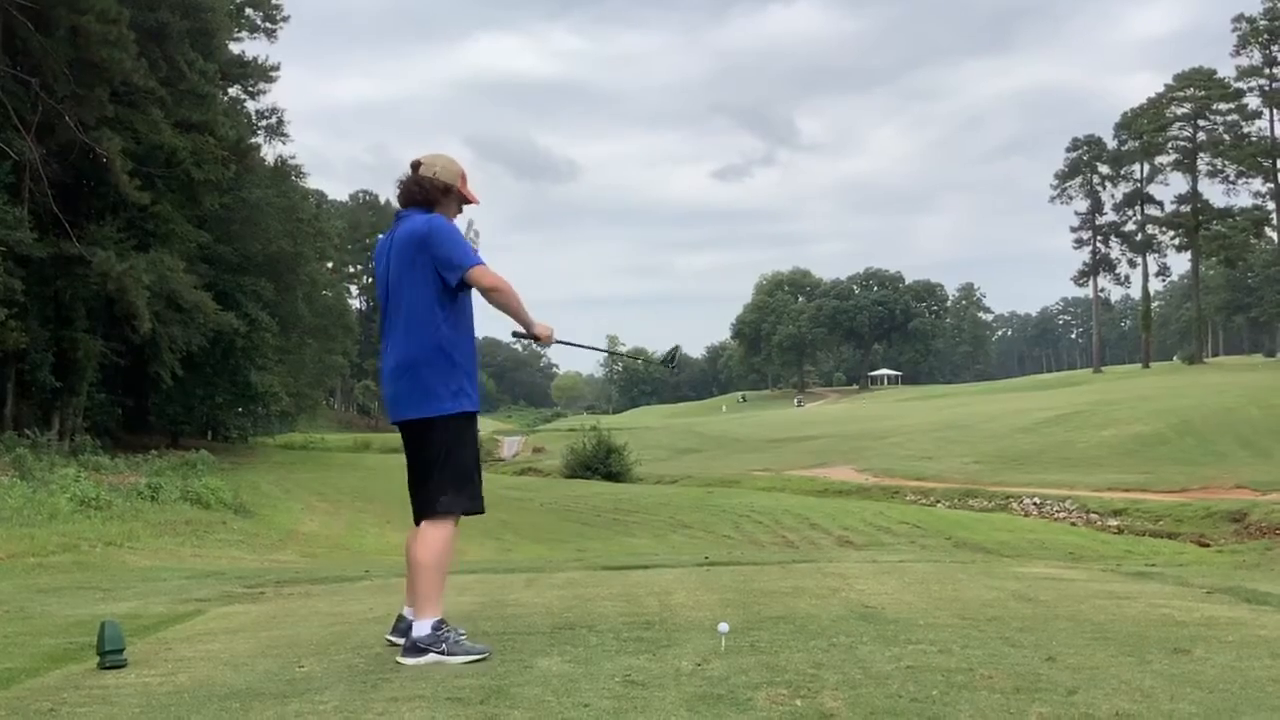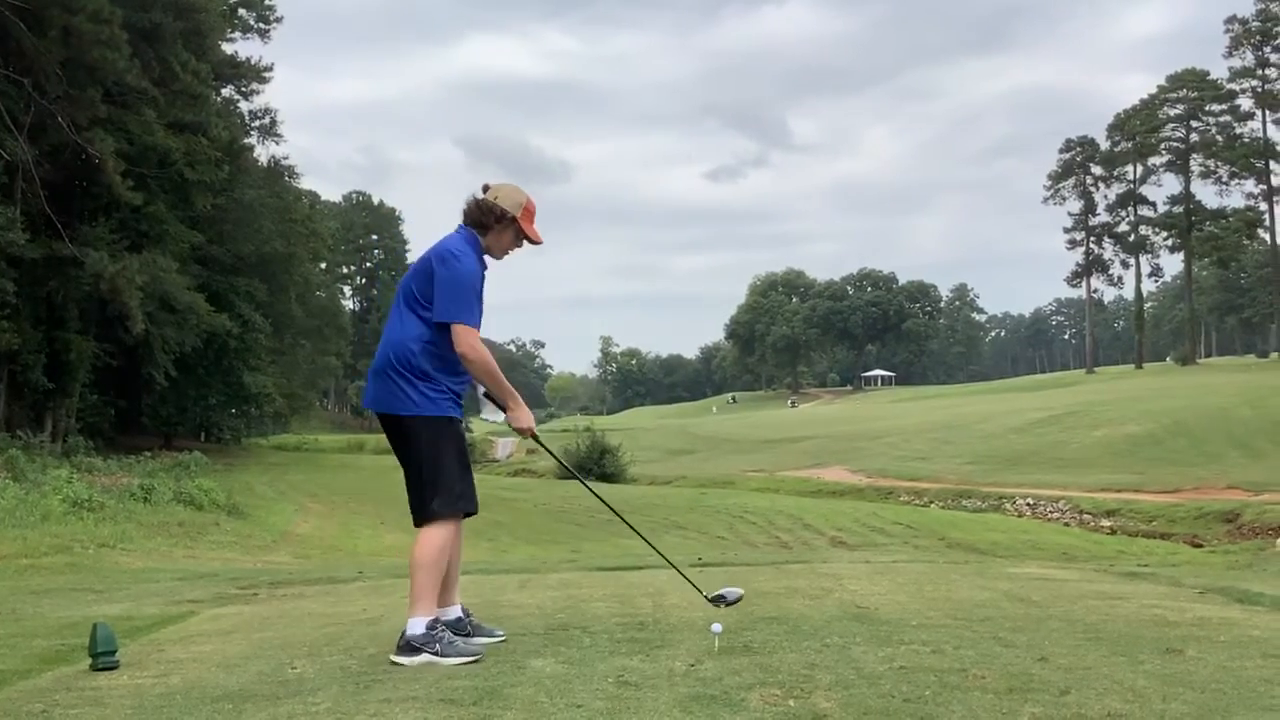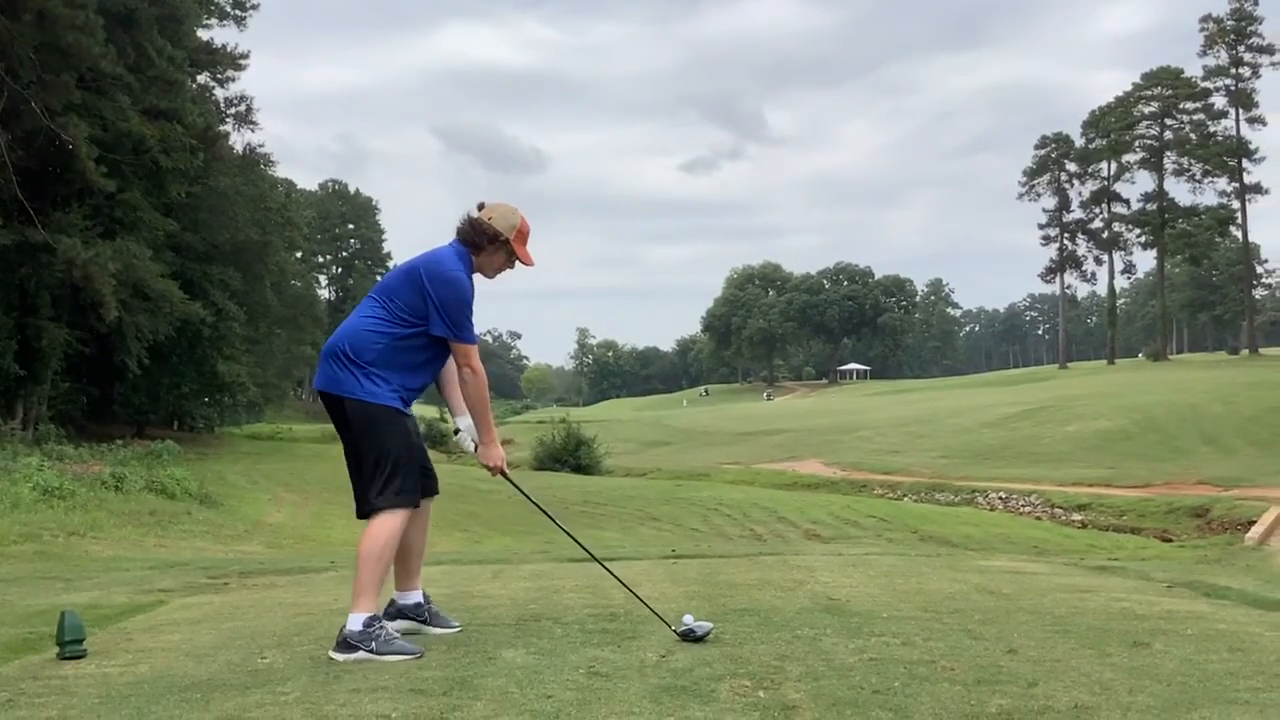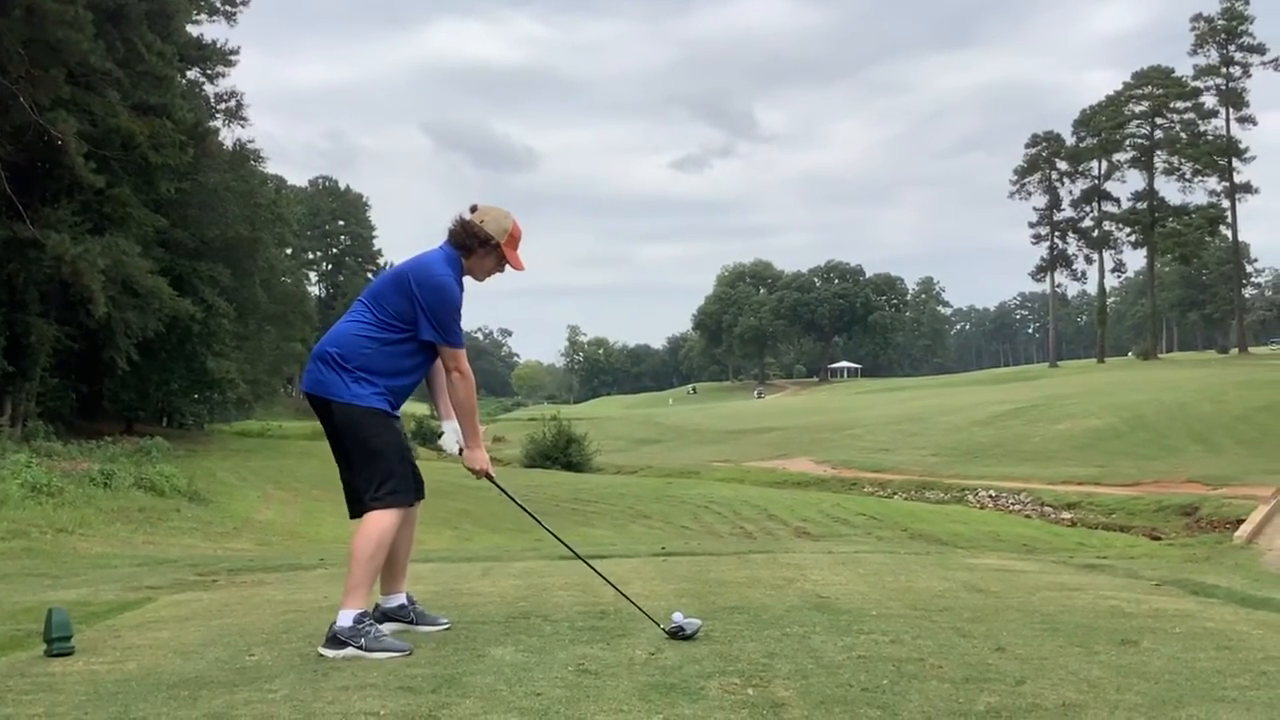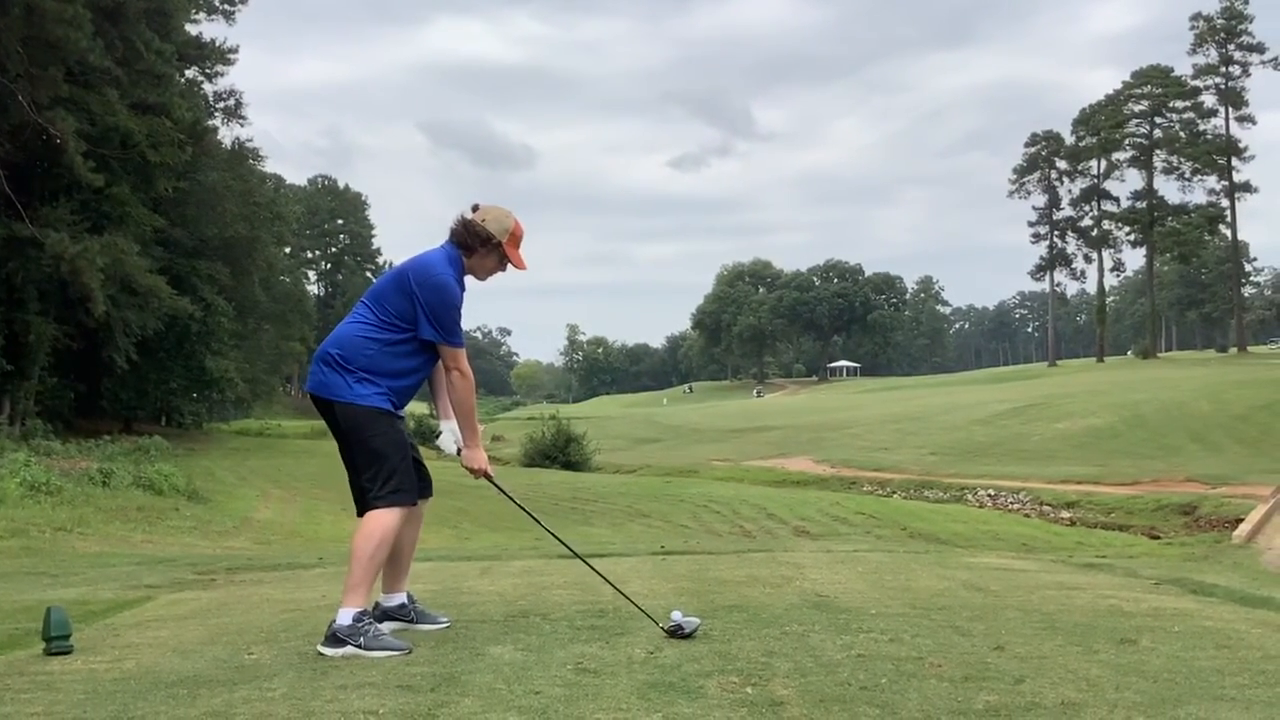
dt=1s
person 1, frame 1
left shoulder: (387, 242)
right shoulder: (432, 229)
right elbow: (487, 281)
left wrist: (459, 254)
right wrist: (531, 324)
left hip: (408, 390)
right hip: (440, 389)
left knee: (429, 509)
right knee: (444, 508)
left ankle: (411, 616)
right ankle: (426, 632)
person 1, frame 2
left shoulder: (458, 254)
right shoulder: (459, 258)
right elbow: (467, 347)
left wrist: (490, 390)
right wrist: (514, 403)
left hip: (422, 393)
right hip: (416, 395)
left knee: (453, 508)
right knee: (441, 511)
left ankle: (448, 615)
right ankle: (419, 633)
person 1, frame 3
left shoulder: (447, 268)
right shoulder: (449, 274)
left elbow: (445, 357)
right elbow: (470, 367)
left wrist: (463, 421)
right wrist: (489, 440)
left hip: (372, 383)
right hip: (362, 382)
left knee: (418, 492)
right knee: (395, 499)
left ankle: (407, 601)
right ankle: (358, 628)
person 1, frame 4
left shoulder: (437, 271)
right shoulder: (438, 279)
left elbow: (436, 361)
right elbow: (458, 370)
left wrist: (449, 425)
right wrist: (474, 444)
left hip: (351, 386)
right hip: (349, 385)
left knee: (406, 494)
right knee: (388, 498)
left ankle: (393, 604)
right ankle: (349, 625)
person 1, frame 5
left shoulder: (439, 270)
right shoulder: (438, 278)
left elbow: (437, 361)
right elbow: (457, 370)
left wrist: (448, 425)
right wrist: (472, 444)
left hip: (357, 386)
right hip: (352, 385)
left knee: (413, 492)
right knee: (391, 498)
left ankle: (394, 603)
right ankle: (348, 623)
